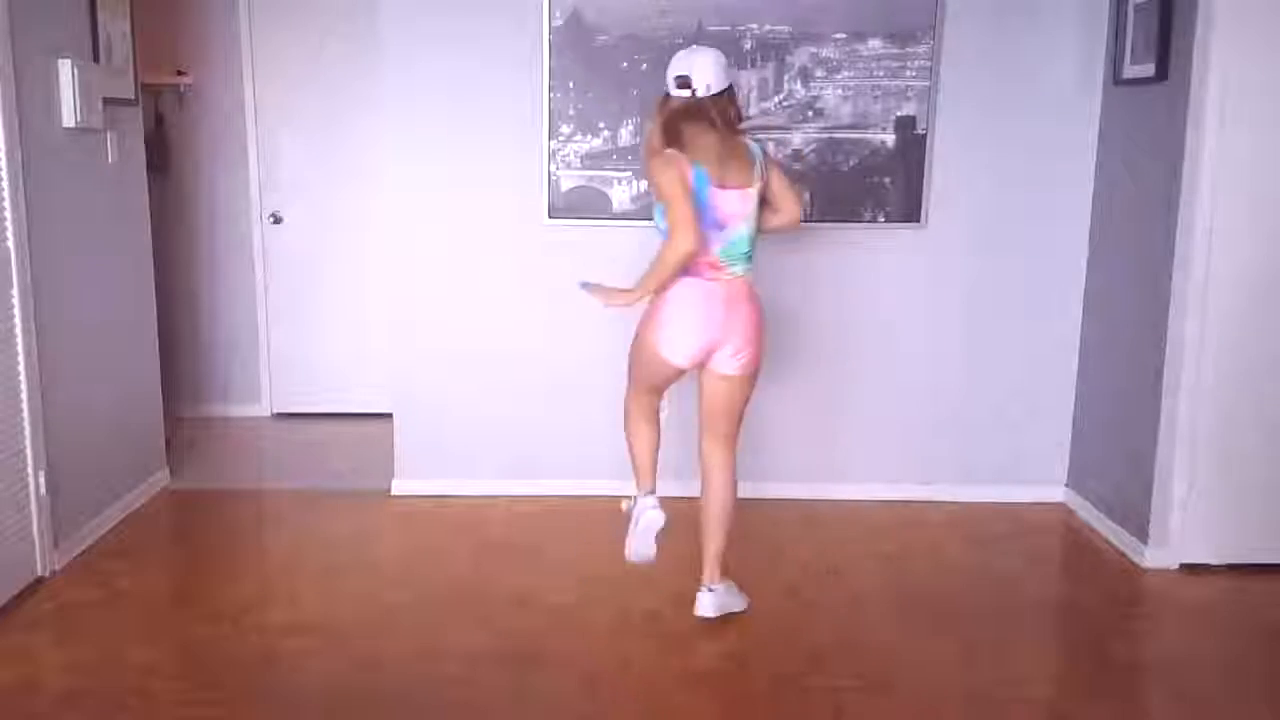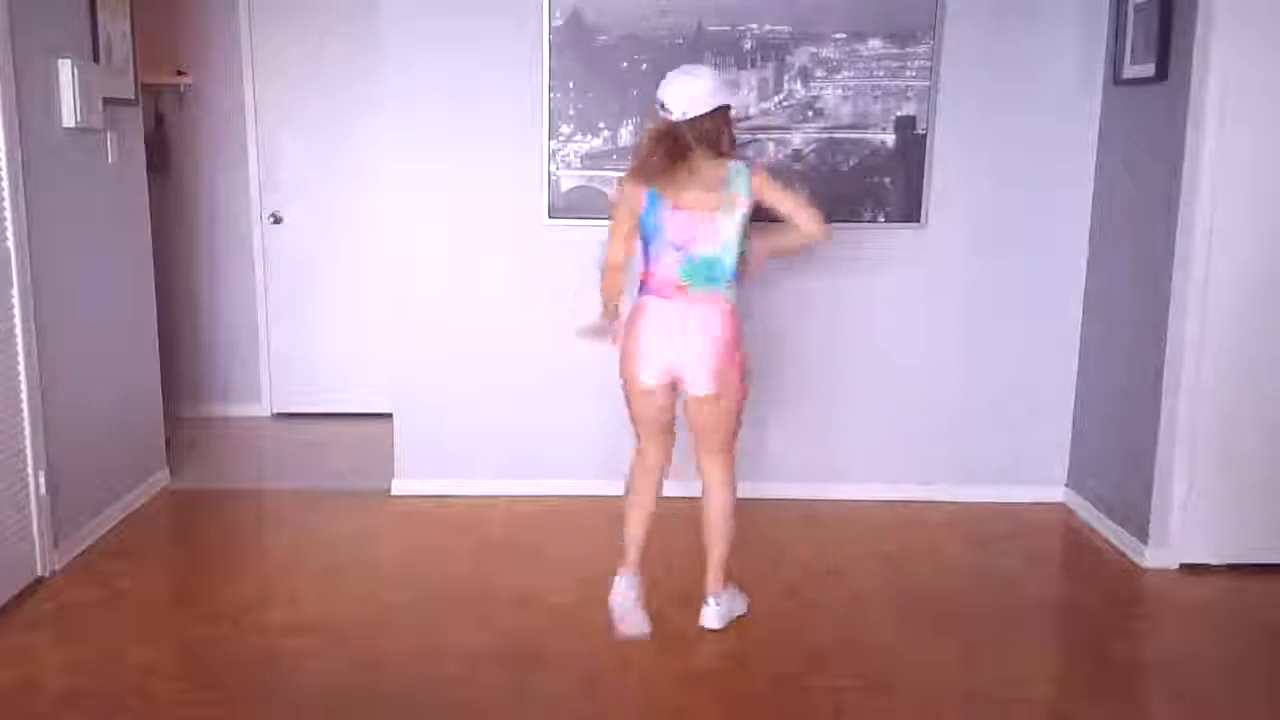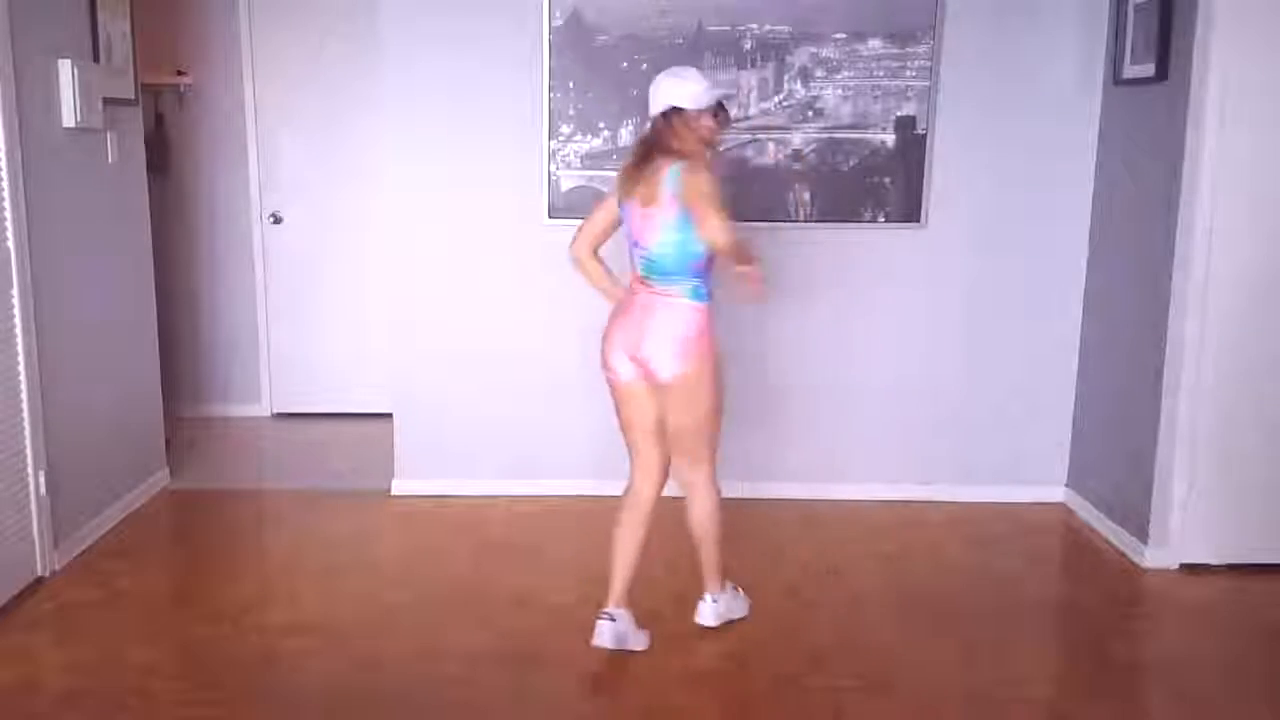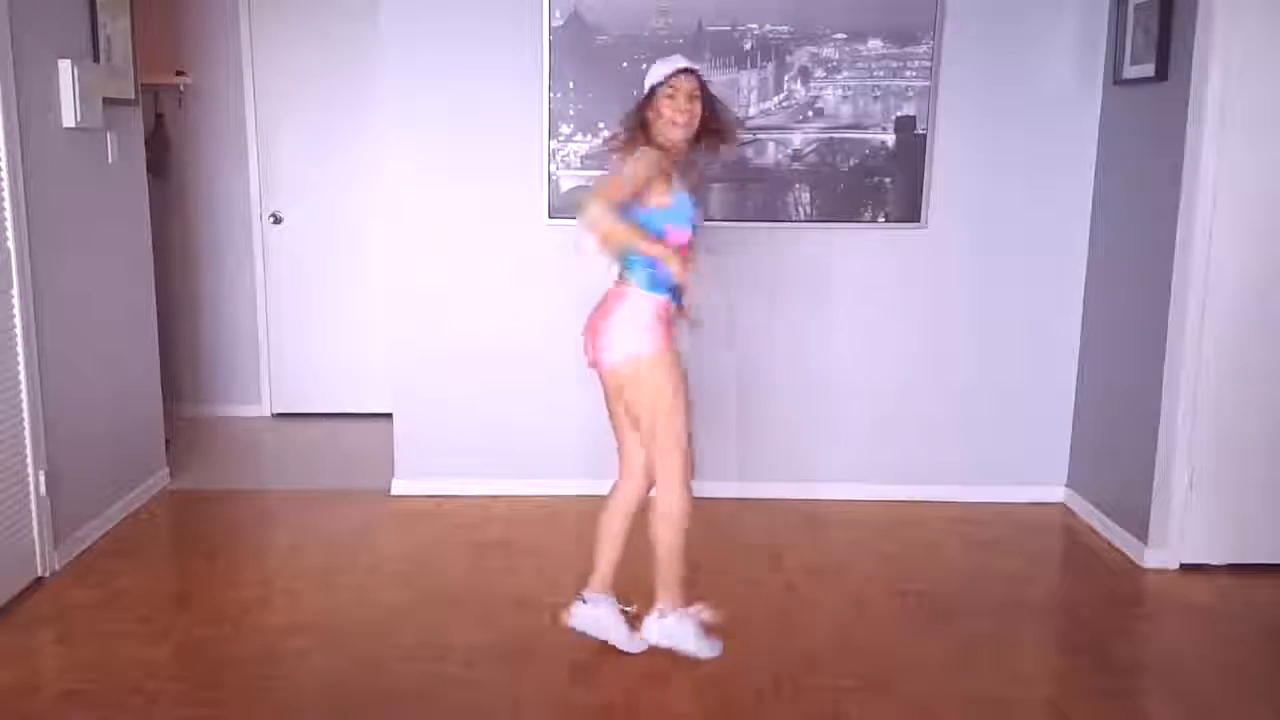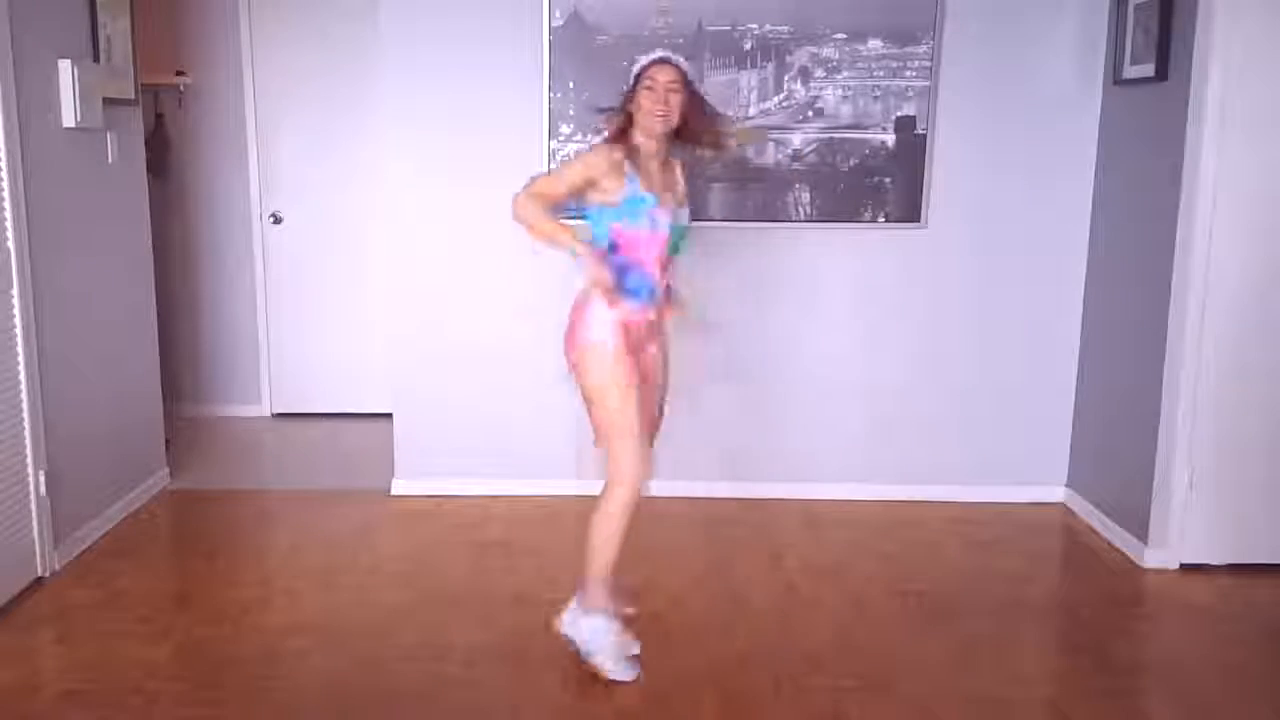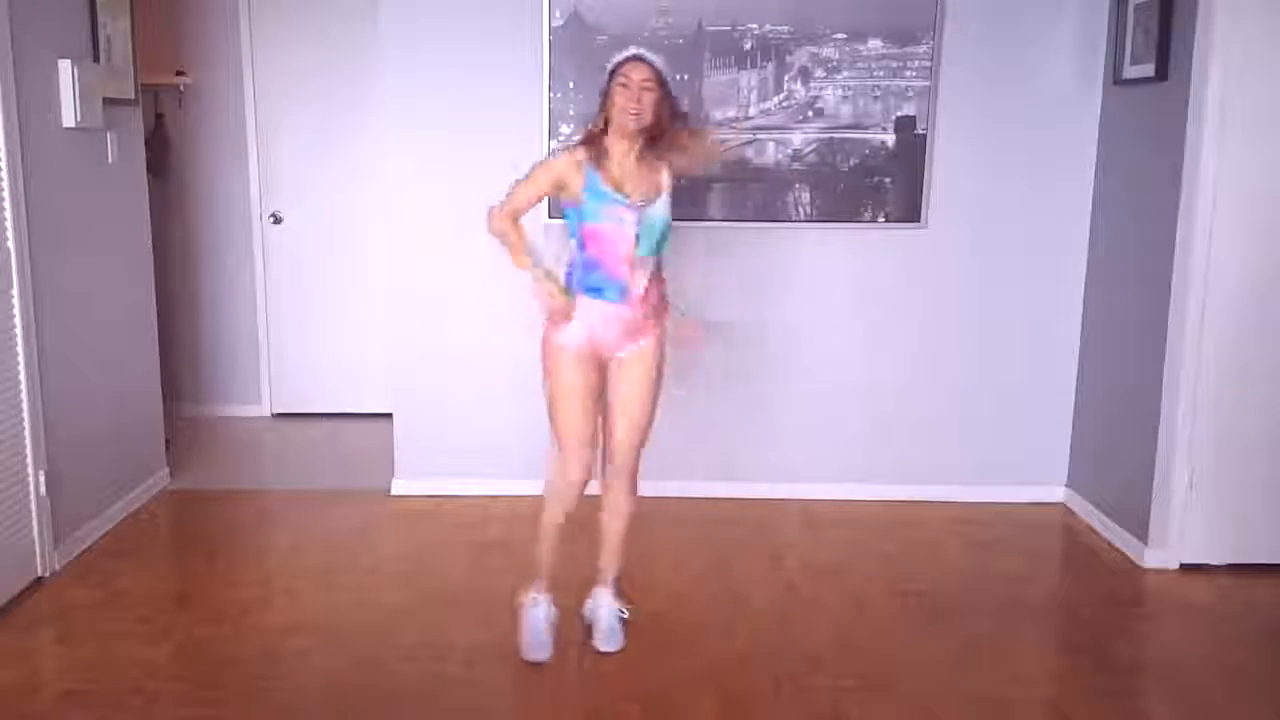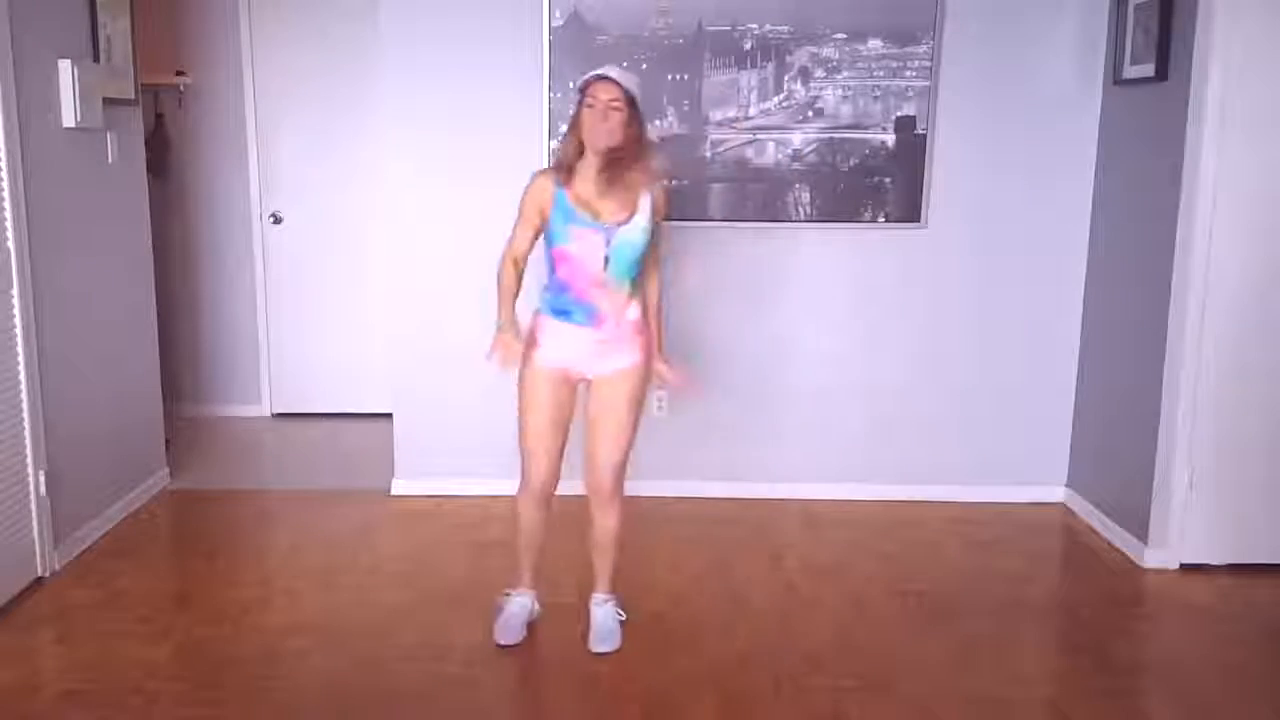
dt=0.1s
person 1, frame 1
left shoulder: (668, 161)
right shoulder: (753, 156)
left elbow: (683, 244)
right elbow: (790, 213)
left wrist: (638, 292)
left hip: (685, 312)
right hip: (739, 314)
left knee: (641, 401)
right knee: (719, 452)
left ankle: (647, 504)
right ankle: (714, 586)
person 1, frame 2
left shoulder: (639, 182)
right shoulder: (743, 176)
left elbow: (616, 264)
right elbow: (813, 226)
left wrist: (608, 319)
right wrist: (764, 247)
left hip: (650, 331)
right hip: (711, 335)
left knee: (650, 456)
right knee: (715, 470)
left ankle: (628, 576)
right ankle: (717, 597)
person 1, frame 3
left shoulder: (635, 180)
right shoulder: (696, 177)
left elbow: (581, 249)
right elbow: (717, 238)
right wrist: (744, 262)
left hip: (628, 330)
right hip: (680, 333)
left knee: (647, 478)
right knee: (696, 474)
left ankle: (613, 614)
right ankle: (715, 593)
person 1, frame 4
left shoulder: (670, 170)
right shoulder: (641, 162)
left elbow: (610, 235)
right elbow: (601, 218)
right wrist: (667, 261)
left hip: (646, 328)
right hip: (631, 328)
left knee: (640, 471)
right knee: (676, 472)
left ankle: (596, 598)
right ankle: (672, 612)
person 1, frame 5
left shoulder: (675, 172)
right shoulder: (604, 159)
right elbow: (526, 204)
left wrist: (663, 291)
right wrist: (588, 256)
left hip: (646, 331)
right hip: (604, 327)
left knee: (626, 474)
right knee: (629, 473)
left ankle: (594, 604)
right ankle: (591, 608)
person 1, frame 6
left shoulder: (666, 171)
right shoulder: (574, 164)
right elbow: (501, 215)
left wrist: (664, 308)
right wrist: (540, 278)
left hip: (637, 331)
right hip: (575, 326)
left knee: (622, 470)
right knee: (574, 467)
left ankle: (605, 594)
right ankle: (539, 595)
person 1, frame 7
left shoulder: (648, 194)
right shoulder: (548, 187)
left elbow: (647, 271)
right elbow: (514, 257)
left wrist: (653, 349)
right wrist: (506, 324)
left hip: (619, 354)
right hip: (552, 347)
left knee: (605, 485)
right knee: (537, 482)
left ankle: (604, 599)
right ankle: (522, 592)
